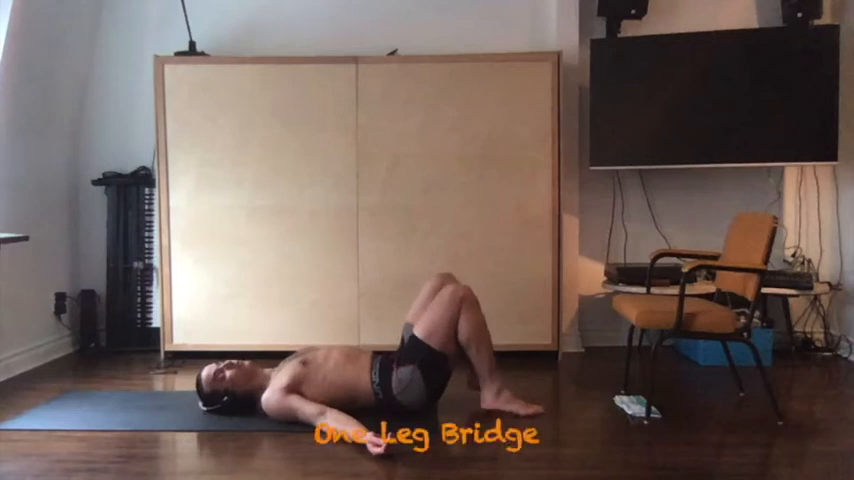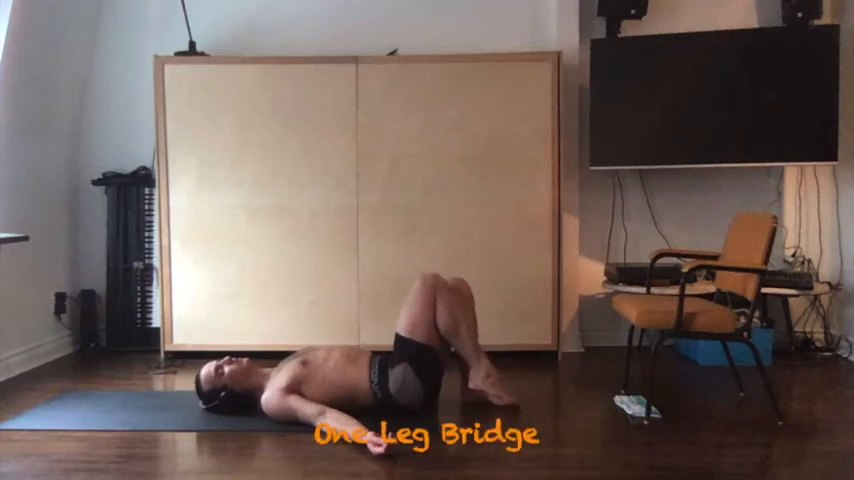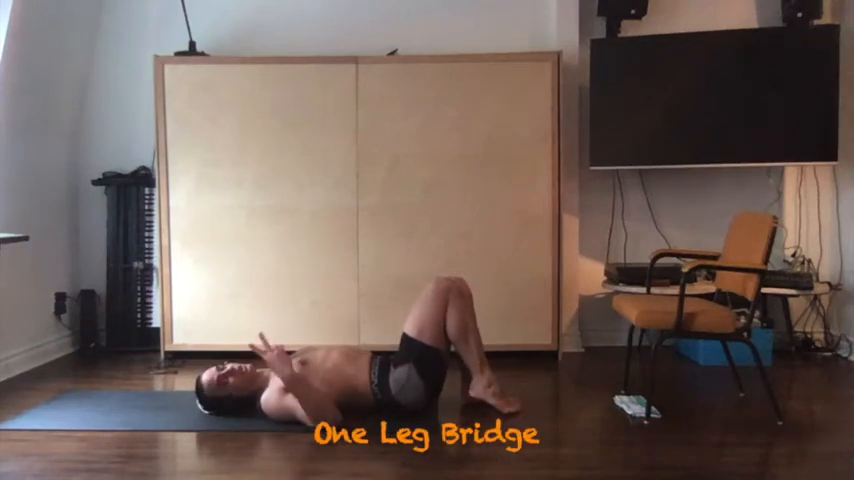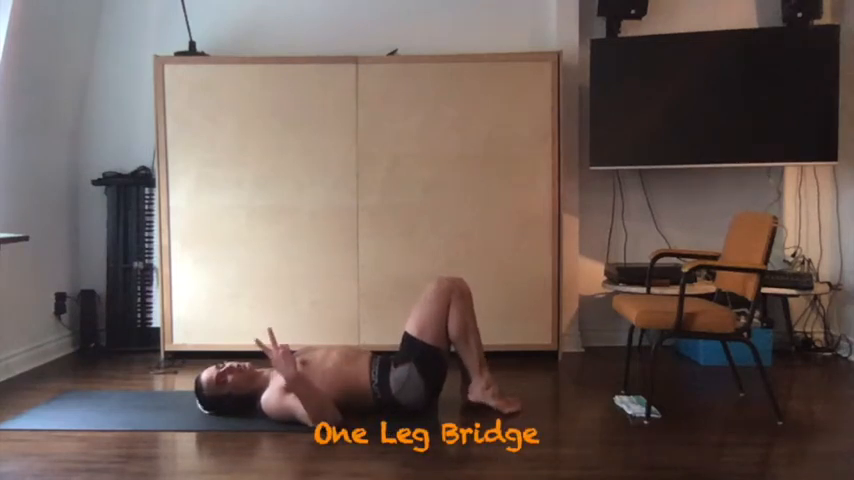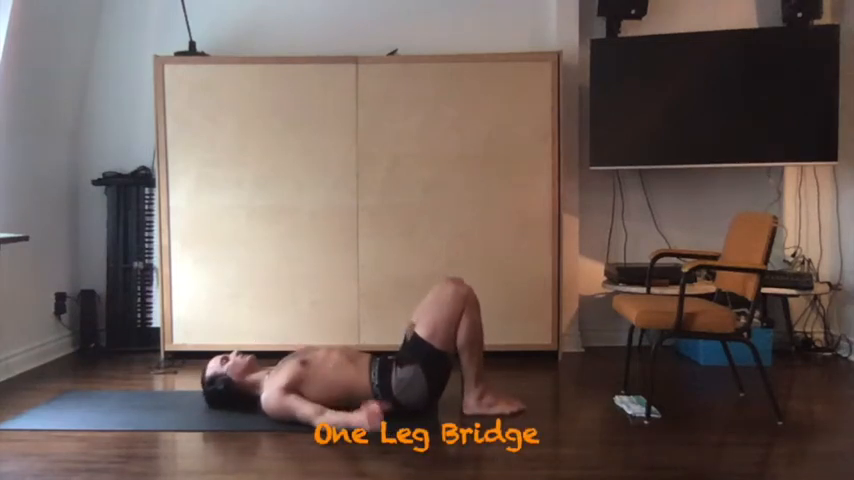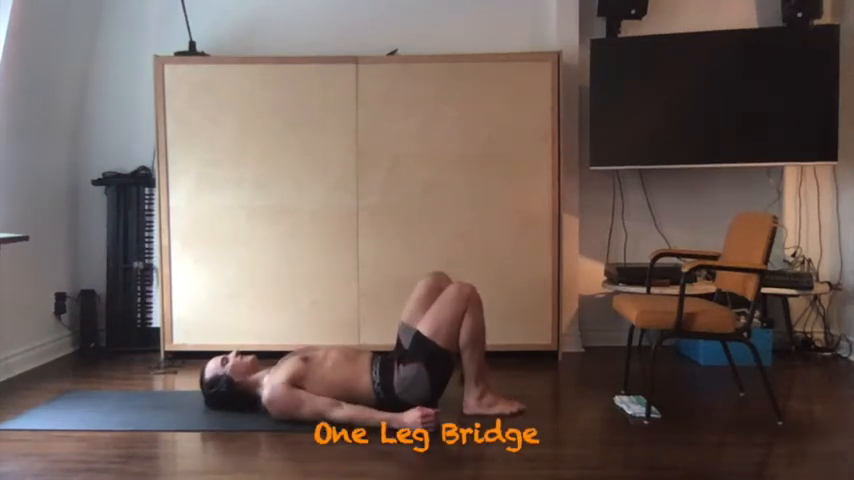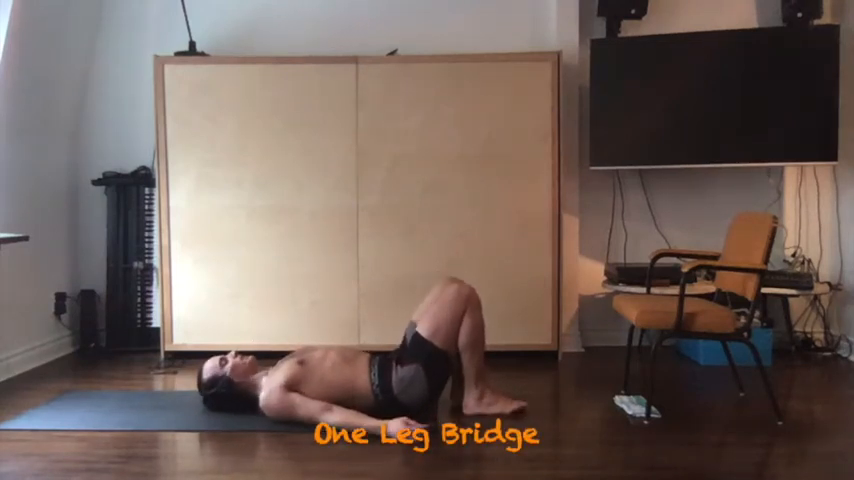
dt=0.7s
person 1, frame 1
left shoulder: (279, 374)
right shoulder: (273, 400)
right elbow: (322, 415)
right wrist: (366, 437)
left hip: (395, 365)
right hip: (405, 385)
left knee: (443, 281)
right knee: (459, 295)
left ankle: (477, 375)
right ankle: (494, 391)
person 1, frame 2
left shoulder: (281, 373)
right shoulder: (273, 399)
right elbow: (321, 416)
right wrist: (366, 436)
left hip: (391, 368)
right hip: (403, 383)
left knee: (457, 287)
right knee: (430, 283)
left ankle: (474, 387)
right ankle: (481, 372)
person 1, frame 3
left shoulder: (276, 376)
right shoulder: (272, 399)
right elbow: (329, 419)
right wrist: (290, 380)
left hip: (394, 370)
right hip: (405, 384)
left knee: (455, 287)
right knee: (444, 289)
left ankle: (472, 386)
right ankle: (483, 382)
person 1, frame 4
left shoulder: (274, 377)
right shoulder: (273, 399)
right elbow: (329, 420)
right wrist: (293, 378)
left hip: (393, 369)
right hip: (405, 384)
left knee: (454, 289)
right knee: (447, 289)
left ankle: (472, 386)
right ankle: (482, 384)
person 1, frame 5
left shoulder: (277, 373)
right shoulder: (272, 399)
right elbow: (321, 416)
right wrist: (359, 418)
left hip: (394, 367)
right hip: (404, 384)
left knee: (452, 290)
right knee: (460, 293)
left ankle: (474, 390)
right ankle: (476, 396)
person 1, frame 6
left shoulder: (277, 375)
right shoulder: (274, 395)
right elbow: (335, 411)
right wrist: (399, 420)
left hip: (393, 364)
right hip: (404, 384)
left knee: (436, 281)
right knee: (464, 294)
left ankle: (474, 378)
right ankle: (477, 397)
person 1, frame 7
left shoulder: (274, 377)
right shoulder: (271, 398)
right elbow: (326, 413)
right wrist: (386, 426)
left hip: (393, 365)
right hip: (402, 386)
left knee: (450, 286)
right knee: (463, 295)
left ankle: (461, 392)
right ankle: (477, 397)
